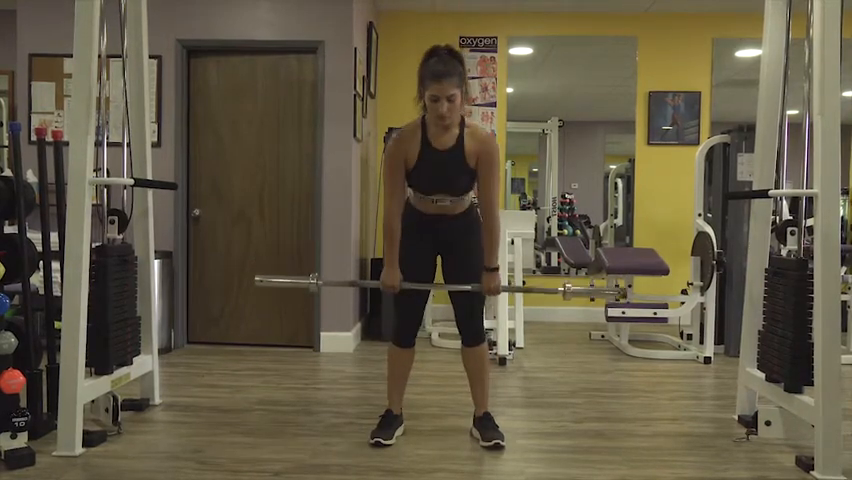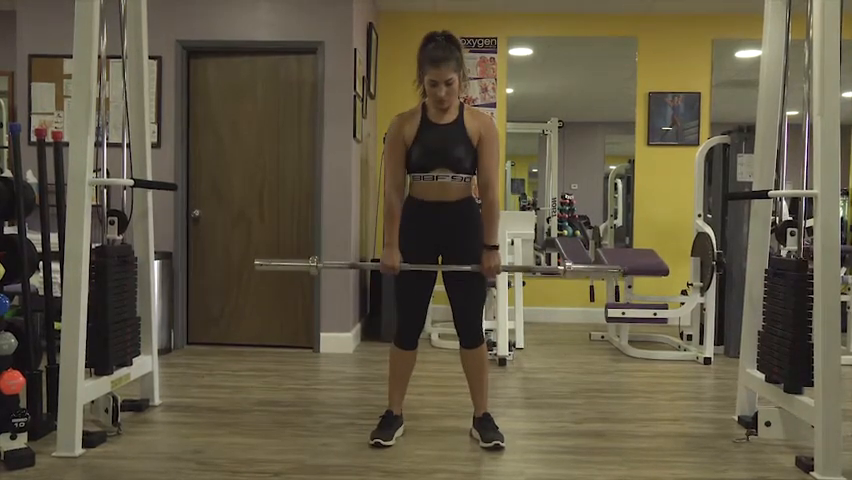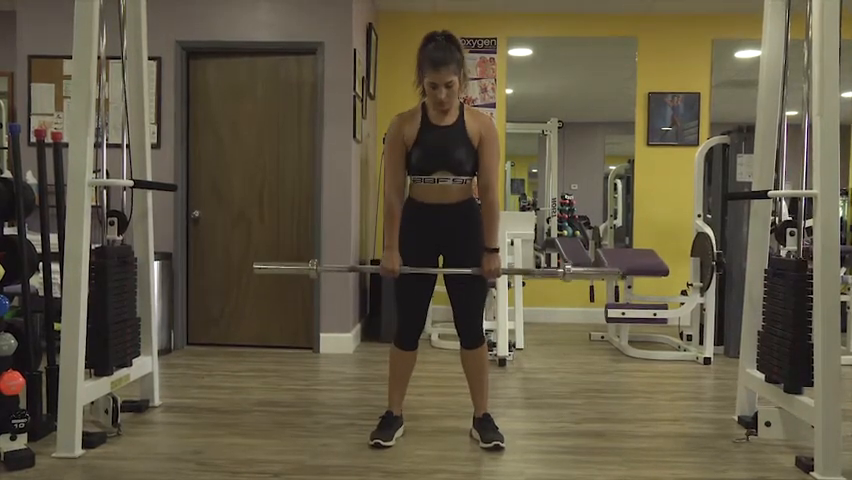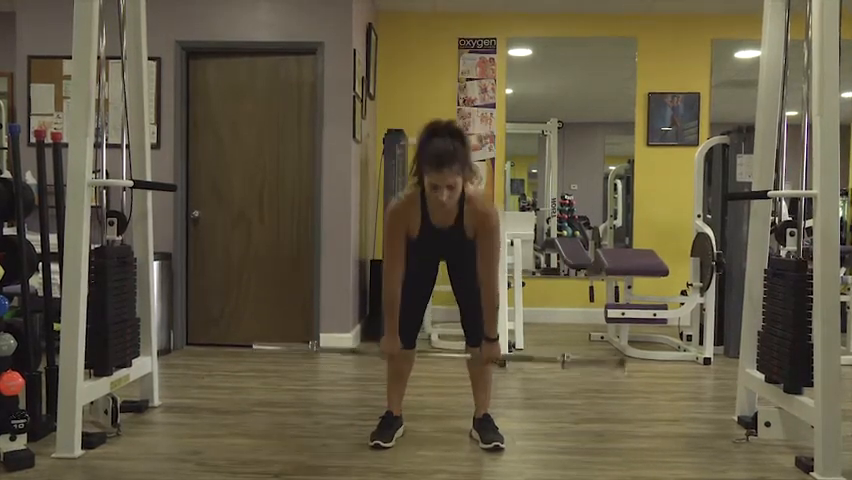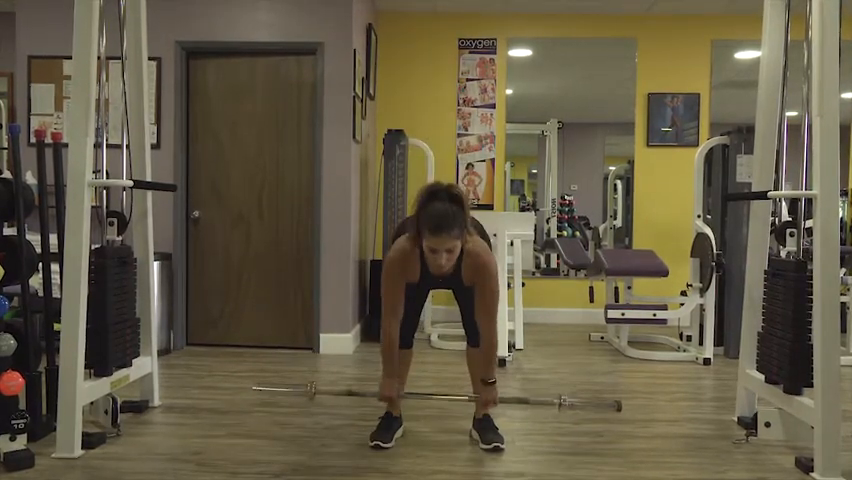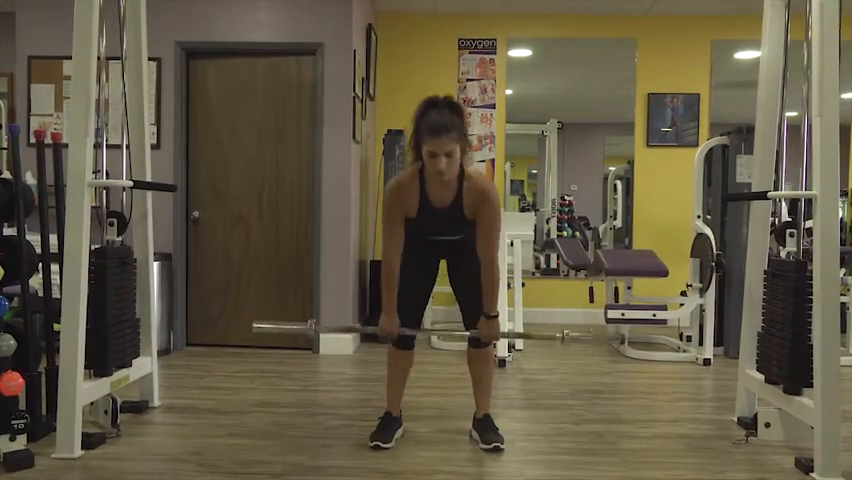
dt=0.5s
person 1, frame 1
left shoulder: (481, 142)
right shoulder: (403, 141)
left elbow: (489, 210)
right elbow: (392, 207)
left wrist: (491, 268)
right wrist: (390, 265)
left hip: (462, 230)
right hip: (416, 230)
left knee: (472, 326)
right knee: (405, 325)
left ankle: (482, 416)
right ankle: (393, 414)
person 1, frame 2
left shoulder: (480, 124)
right shoulder: (403, 125)
left elbow: (489, 189)
right elbow: (393, 189)
left wrist: (491, 246)
right wrist: (390, 245)
left hip: (463, 224)
right hip: (416, 224)
left knee: (470, 326)
right knee: (408, 325)
left ankle: (482, 416)
right ankle: (393, 414)
person 1, frame 3
left shoulder: (481, 125)
right shoulder: (403, 125)
left elbow: (490, 191)
right elbow: (392, 191)
left wrist: (491, 249)
right wrist: (390, 248)
left hip: (465, 227)
right hip: (416, 226)
left knee: (471, 328)
right knee: (408, 326)
left ankle: (482, 417)
right ankle: (393, 415)
person 1, frame 4
left shoulder: (483, 211)
right shoulder: (400, 210)
left elbow: (488, 280)
right elbow: (393, 278)
left wrist: (491, 338)
right wrist: (390, 333)
left hip: (465, 256)
right hip: (419, 256)
left knee: (475, 333)
right knee: (406, 332)
left ankle: (482, 417)
right ankle: (393, 415)
person 1, frame 5
left shoulder: (481, 258)
right shoulder: (399, 256)
left elbow: (488, 332)
right elbow: (390, 327)
left wrist: (488, 381)
right wrist: (389, 378)
left knee: (477, 331)
right knee: (403, 330)
left ankle: (482, 418)
right ankle: (392, 416)
person 1, frame 6
left shoulder: (482, 190)
right shoulder: (400, 188)
left elbow: (489, 259)
right elbow: (392, 256)
left wrist: (490, 315)
right wrist: (388, 312)
left hip: (465, 250)
right hip: (419, 249)
left knee: (479, 332)
right knee: (403, 330)
left ankle: (482, 418)
right ankle: (392, 416)
